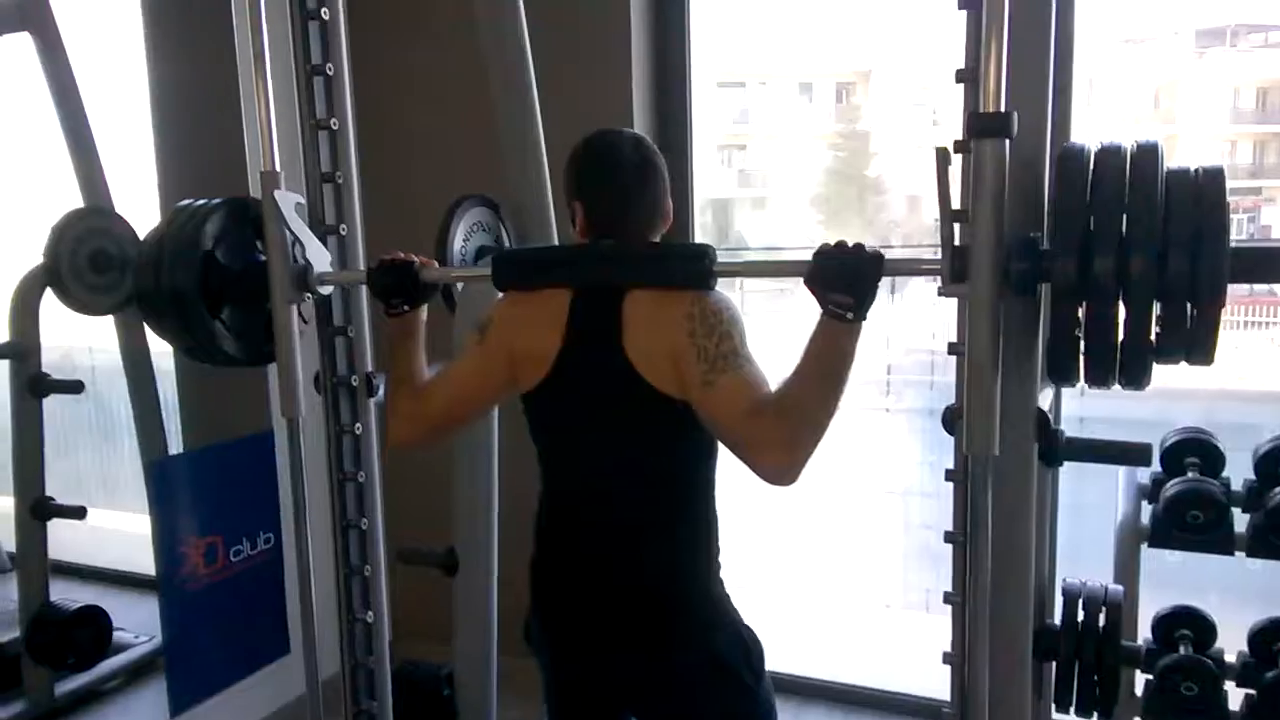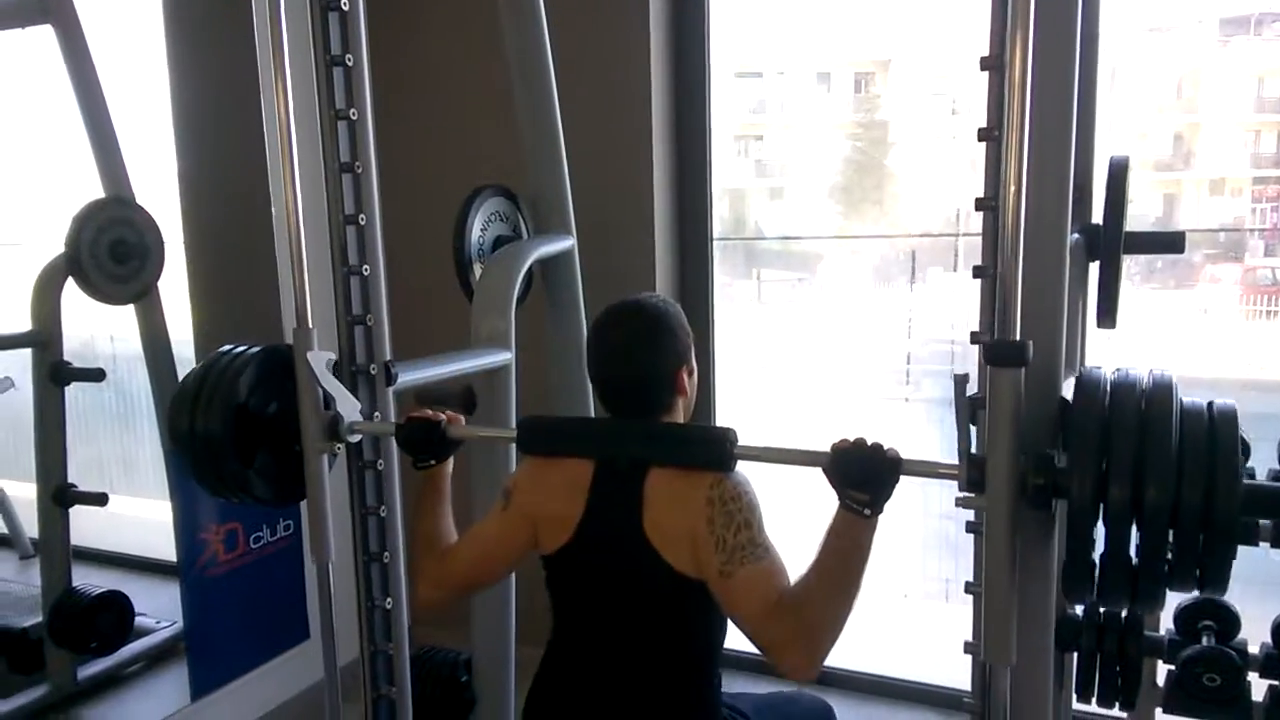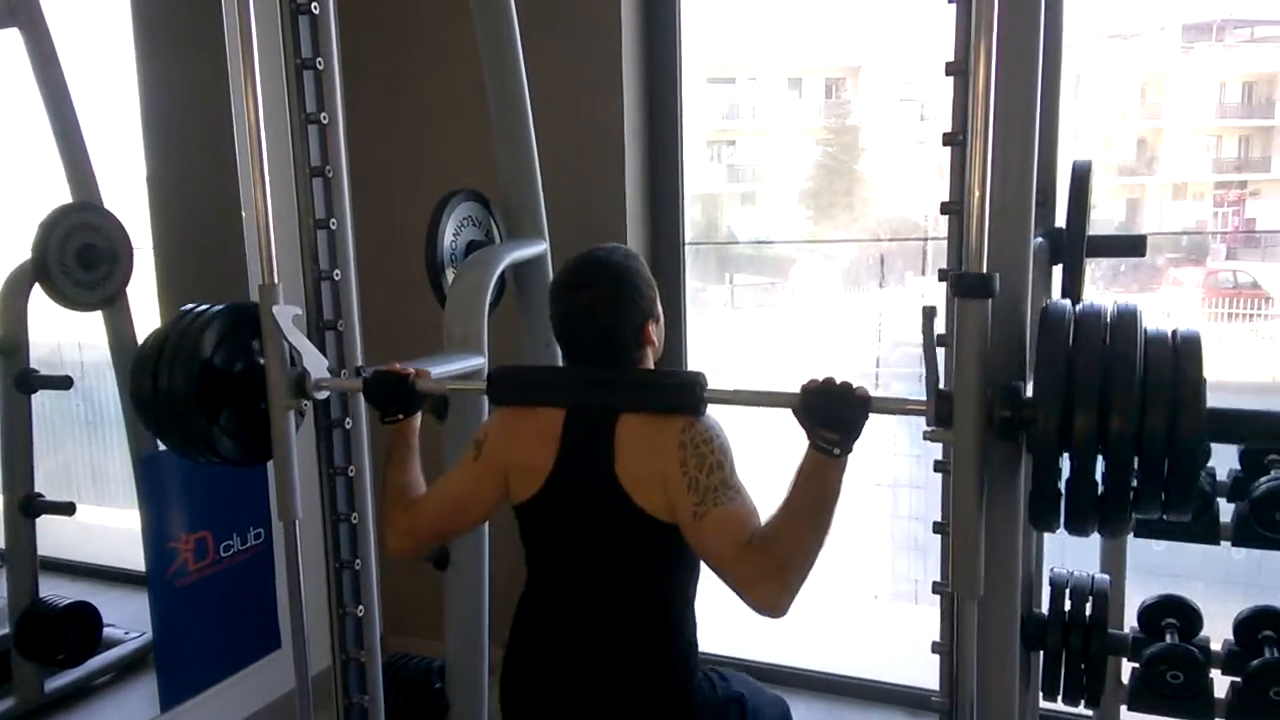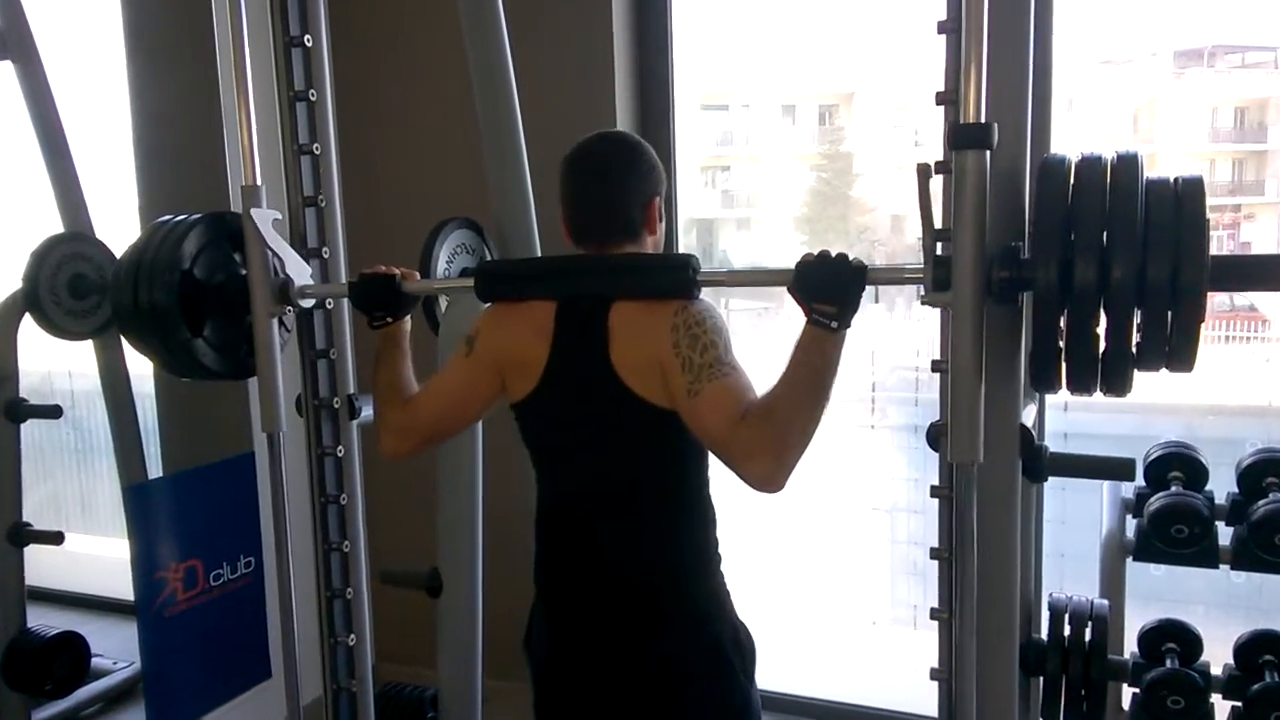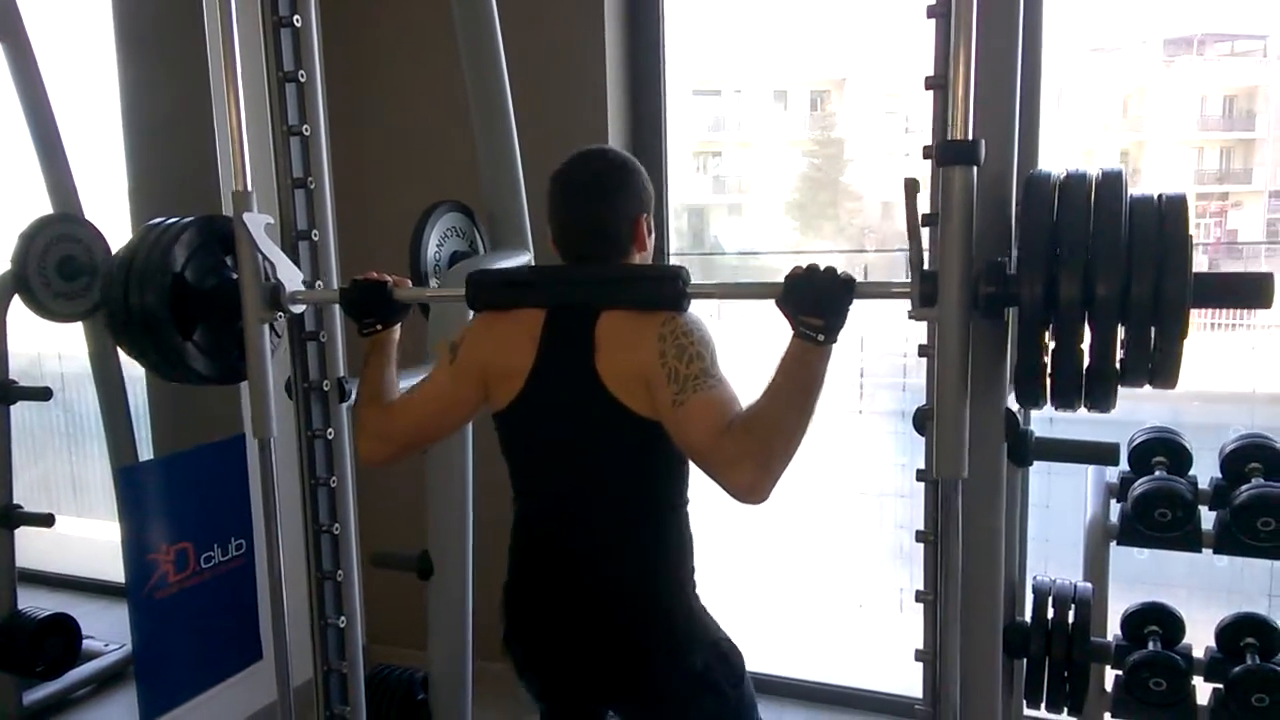
dt=0.7s
person 1, frame 1
left shoulder: (525, 312)
right shoulder: (687, 310)
left elbow: (409, 421)
right elbow: (778, 452)
left wrist: (407, 310)
right wrist: (841, 314)
left hip: (566, 611)
right hip: (678, 618)
person 1, frame 2
left shoulder: (547, 475)
right shoulder: (706, 491)
left elbow: (433, 584)
right elbow: (796, 649)
left wrist: (437, 464)
right wrist: (857, 509)
person 1, frame 3
left shoulder: (518, 427)
right shoulder: (677, 436)
left elbow: (405, 532)
right elbow: (767, 585)
left wrist: (403, 418)
right wrist: (827, 448)
person 1, frame 4
left shoulder: (512, 322)
right shoulder: (673, 319)
left elbow: (400, 432)
right elbow: (763, 459)
left wrist: (392, 323)
right wrist: (826, 322)
left hip: (565, 616)
right hip: (676, 620)
person 1, frame 5
left shoulder: (497, 332)
right shoulder: (658, 332)
left elbow: (377, 438)
right elbow: (747, 470)
left wrist: (381, 330)
right wrist: (811, 336)
left hip: (538, 624)
right hip: (650, 632)
